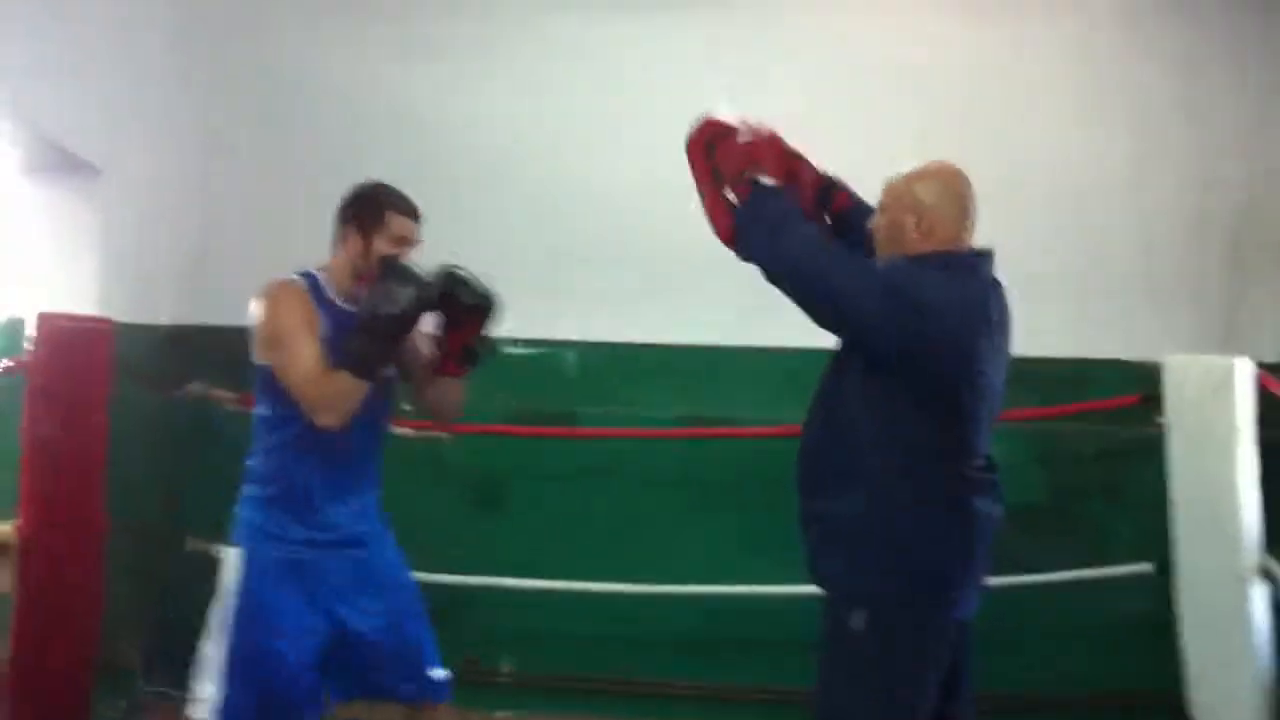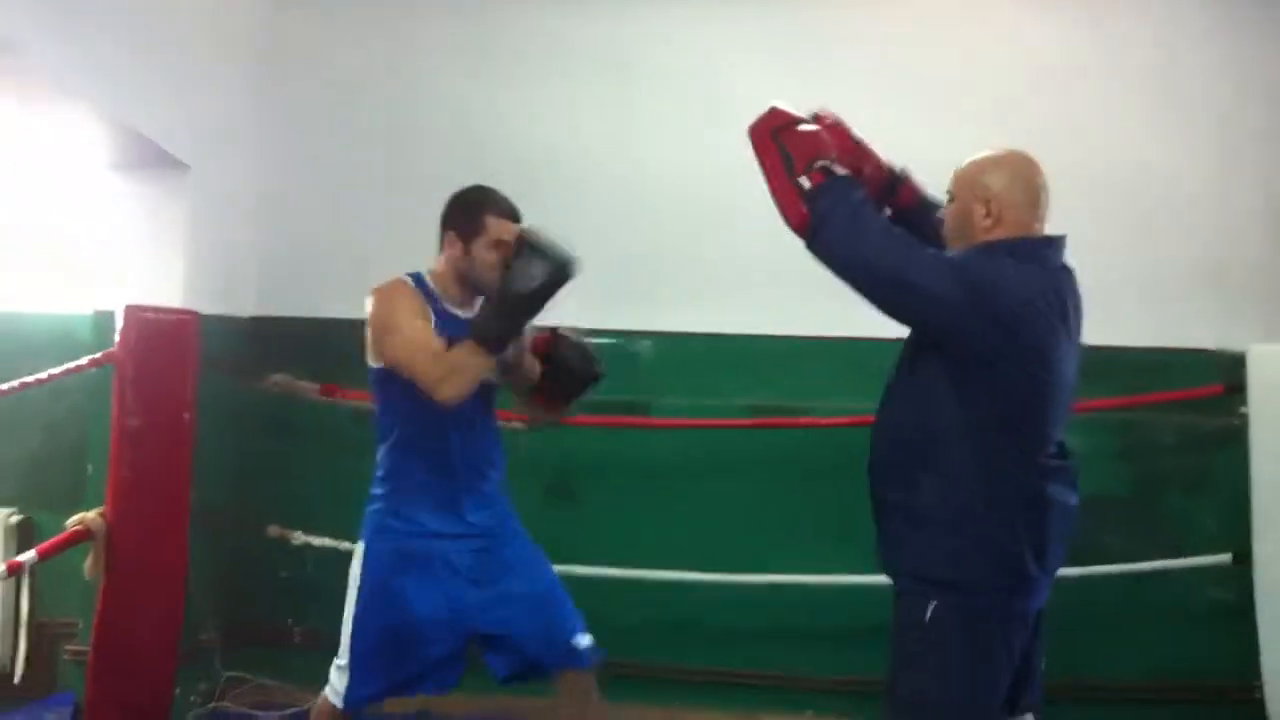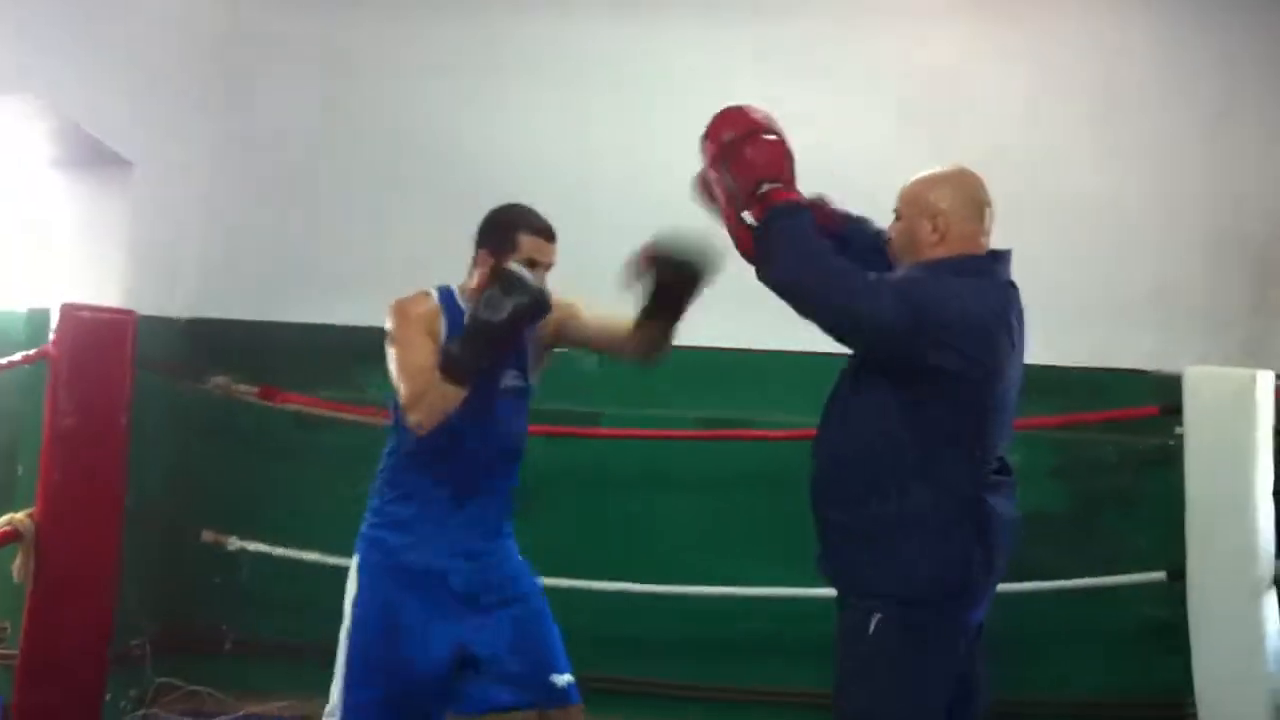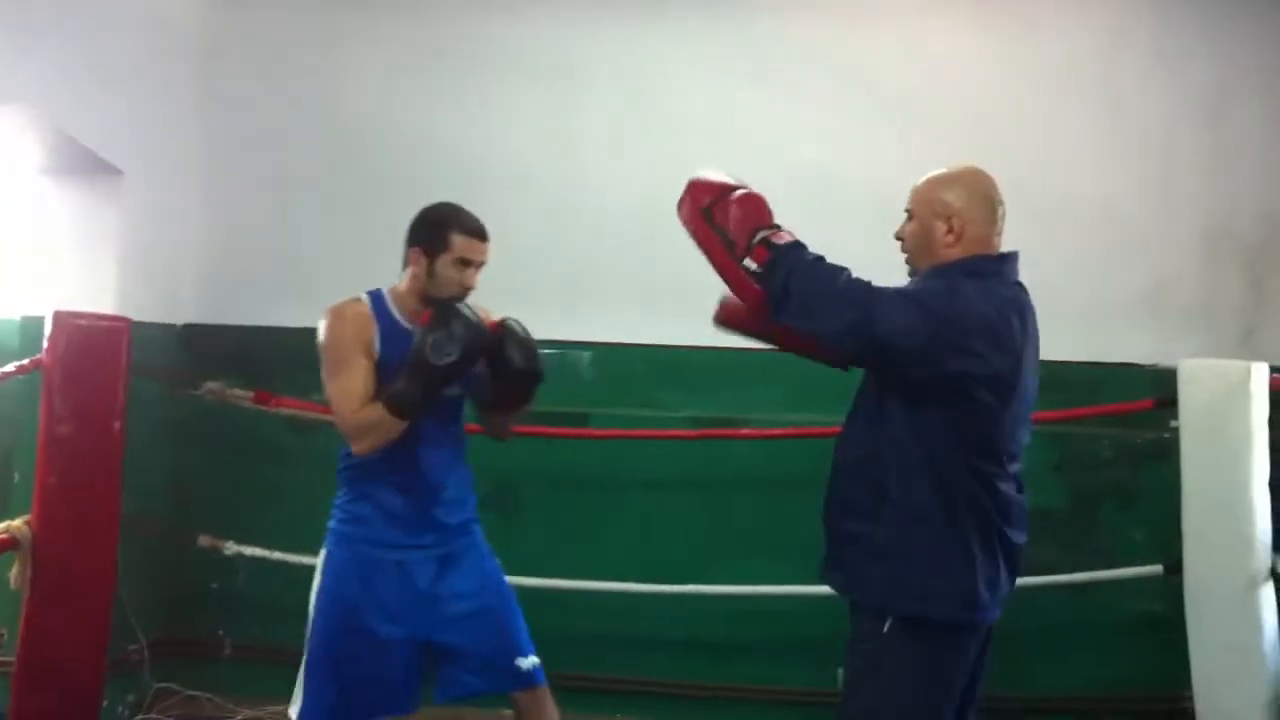
dt=0.3s
person 1, frame 1
left shoulder: (919, 303)
right shoulder: (965, 293)
left elbow: (808, 265)
right elbow: (863, 251)
left wrist: (749, 183)
right wrist: (810, 185)
left hip: (894, 564)
right hip: (935, 553)
person 1, frame 2
left shoulder: (992, 291)
right shoulder: (1038, 279)
left elbow: (877, 257)
right elbow: (931, 243)
left wrist: (821, 174)
right wrist: (878, 179)
left hip: (966, 555)
right hip: (1005, 546)
person 1, frame 3
left shoulder: (944, 310)
right shoulder: (977, 296)
left elbow: (836, 291)
right elbow: (864, 257)
left wrist: (769, 196)
right wrist: (788, 205)
left hip: (909, 573)
right hip: (947, 561)
person 1, frame 4
left shoulder: (960, 313)
right shoulder: (988, 302)
left elbow: (854, 317)
right elbow: (878, 326)
left wrist: (761, 240)
left hip: (919, 577)
right hip: (957, 569)
person 2, frame 1
left shoulder: (388, 315)
right shoulder: (286, 304)
left elbow: (442, 407)
right elbow: (326, 409)
left wrist: (460, 333)
right wrist: (382, 330)
left hip: (360, 539)
right hip: (278, 542)
person 2, frame 2
left shoulder: (490, 312)
right shoulder: (396, 301)
left elbow: (536, 401)
right elbow: (445, 387)
left wrist: (557, 377)
right wrist: (508, 312)
left hip: (487, 528)
right hip: (405, 533)
left knee: (573, 660)
person 2, frame 3
left shoulder: (543, 319)
right shoulder: (418, 315)
left elbow: (642, 342)
right elbow: (421, 414)
left wrist: (669, 295)
right wrist: (487, 334)
left hip: (486, 548)
right hip: (401, 547)
person 2, frame 4
left shoulder: (473, 326)
right shoulder: (352, 322)
left elbow: (497, 424)
right elbow: (360, 435)
left wrist: (513, 383)
right wrist: (423, 376)
left hip: (452, 543)
right hip: (365, 546)
